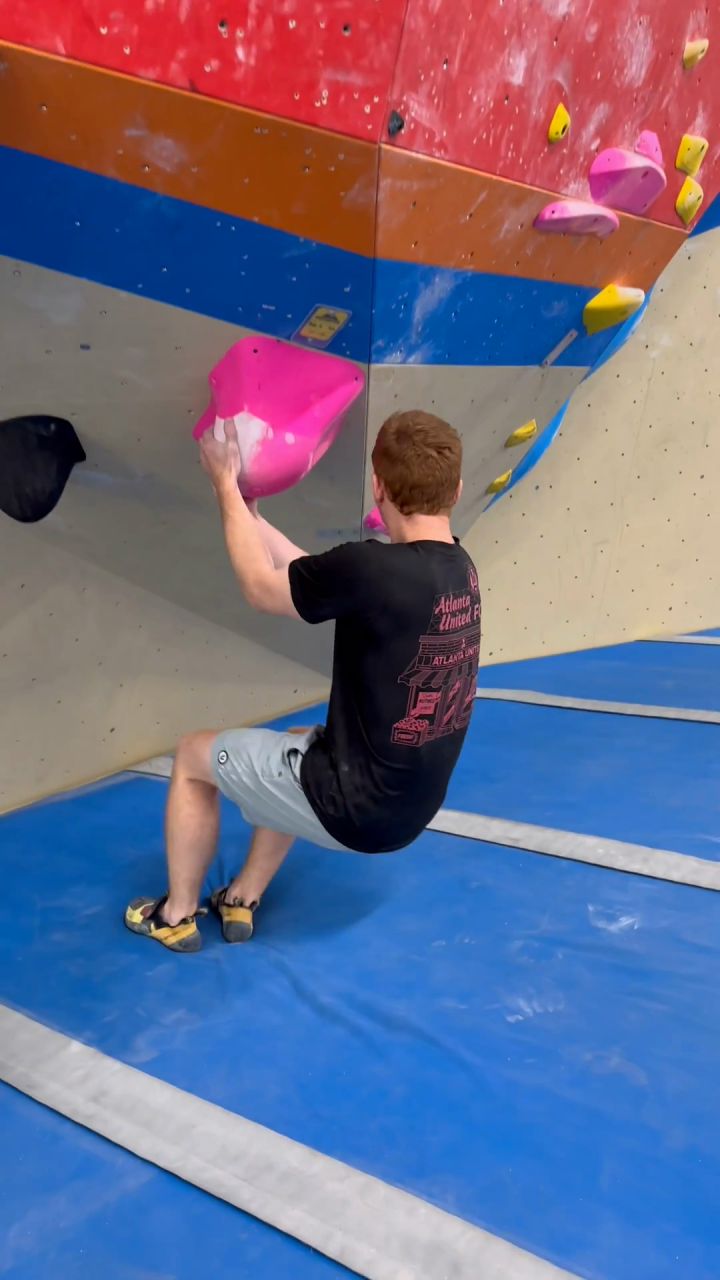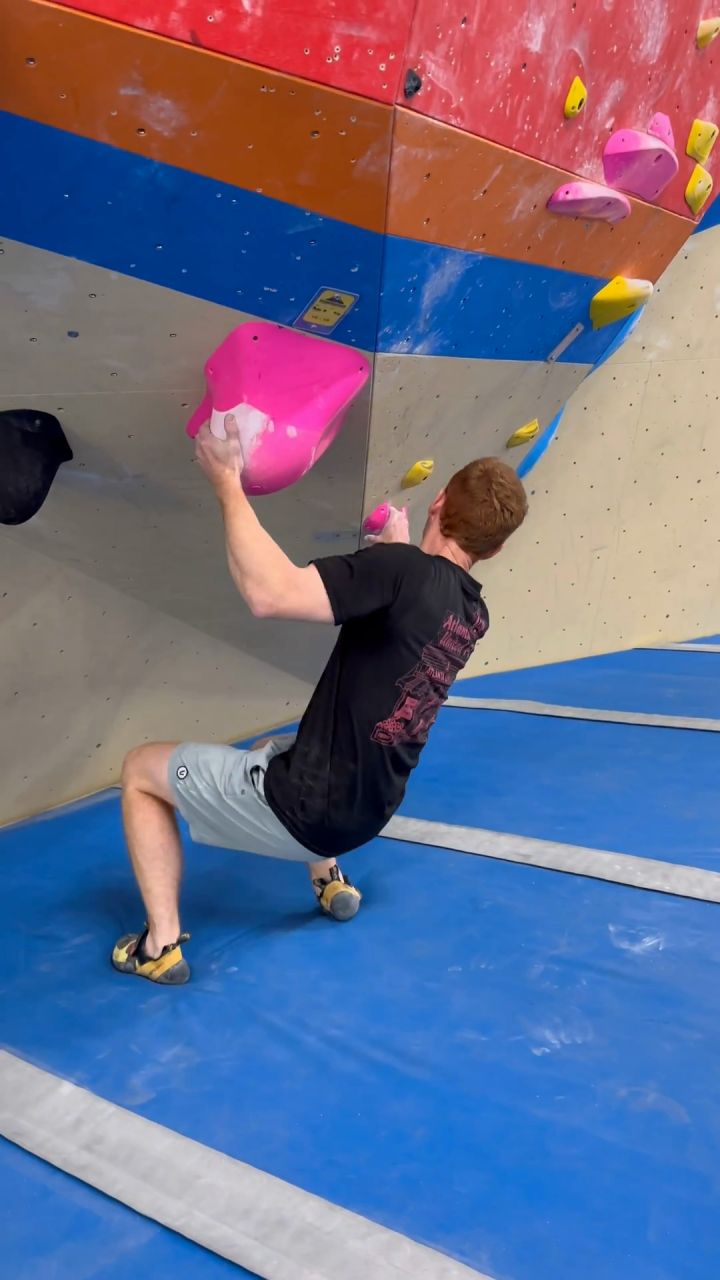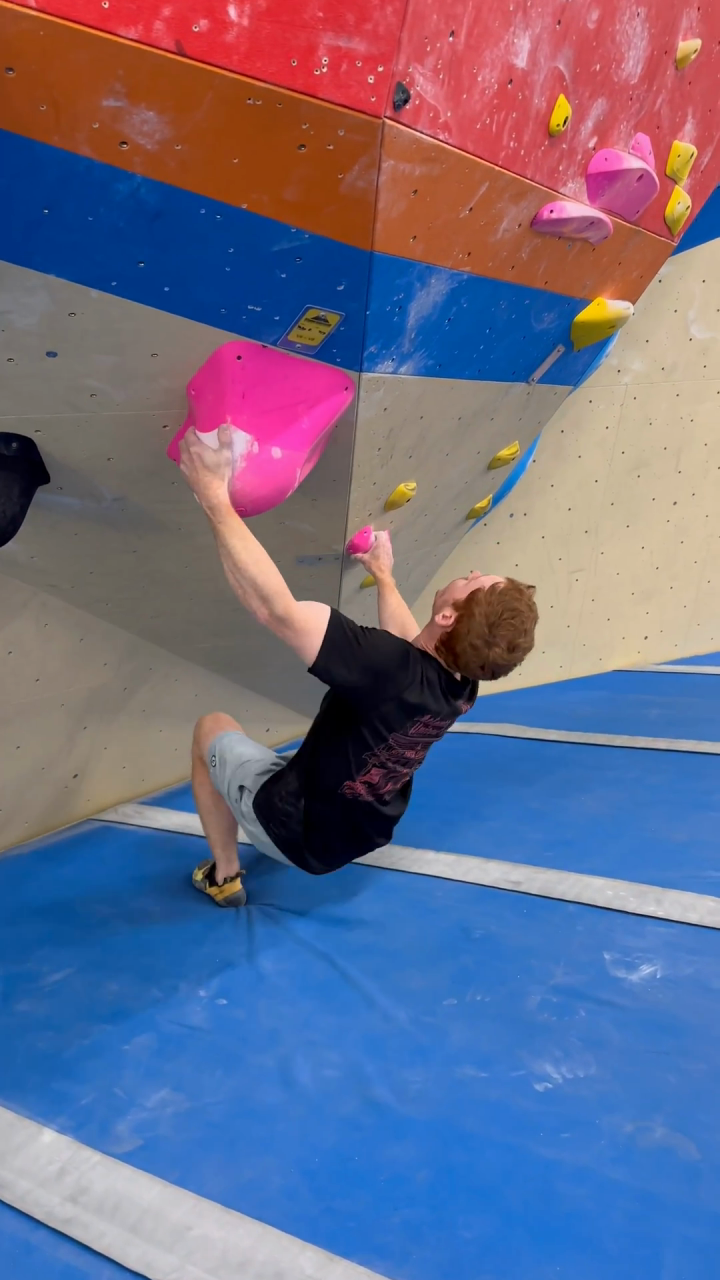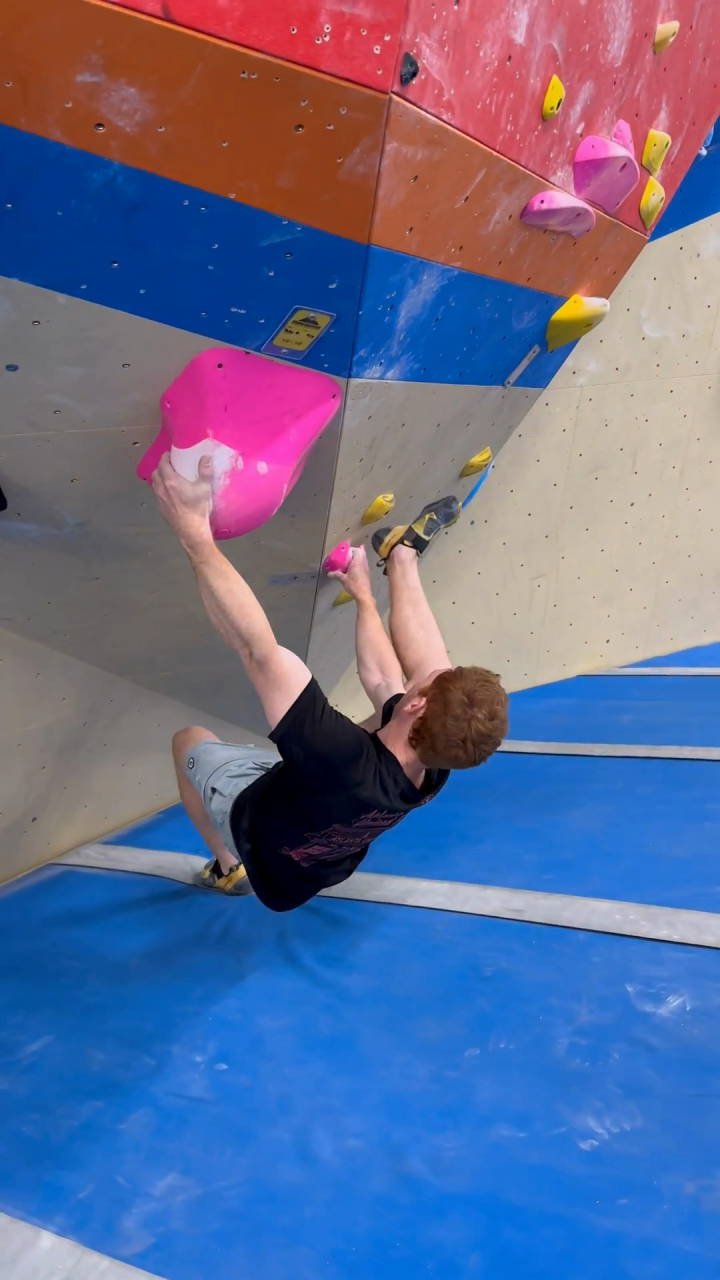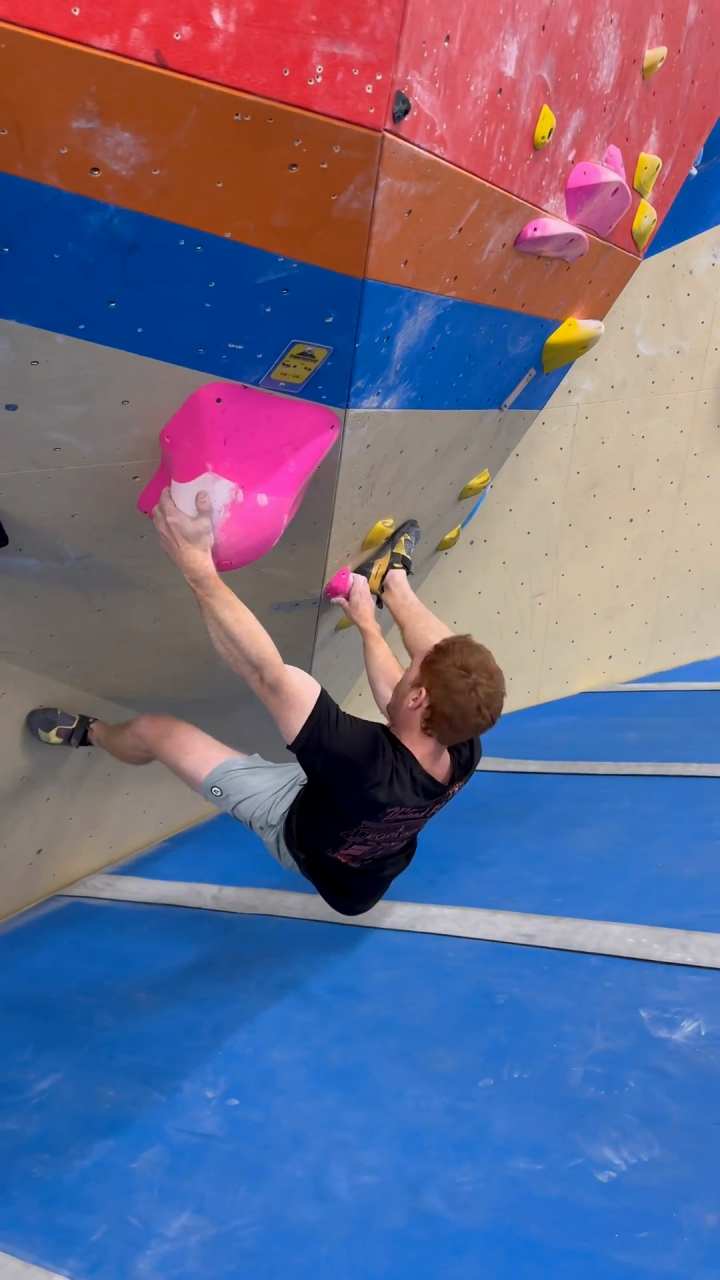
dt=1s
person 1, frame 1
left shoulder: (373, 569)
right shoulder: (461, 571)
left elbow: (262, 588)
left wrist: (226, 484)
right wrist: (251, 518)
left hip: (356, 808)
right hip: (412, 802)
left knee: (195, 755)
right knee: (296, 746)
left ankle: (177, 915)
right ankle: (242, 900)
person 1, frame 2
left shoulder: (400, 569)
right shoulder: (472, 614)
left elbow: (268, 592)
left wrist: (228, 483)
left hip: (306, 808)
right hip: (364, 810)
left knee: (141, 769)
right knee: (279, 752)
left ankle: (162, 946)
right ankle: (330, 880)
person 1, frame 3
left shoulder: (385, 666)
right shoulder: (462, 686)
left elbow: (276, 608)
left wrist: (215, 499)
right wrist: (383, 576)
left hip: (296, 829)
right hip: (363, 830)
left knee: (213, 728)
left ankle: (225, 876)
person 1, frame 4
left shoulder: (341, 758)
right shoulder: (433, 771)
left elbow: (260, 652)
right elbow: (380, 677)
left wrist: (195, 534)
right wrist: (363, 597)
left hip: (258, 826)
left knee: (189, 740)
left ankle: (227, 869)
right ankle: (403, 555)
person 1, frame 5
left shoulder: (360, 759)
right shoulder: (463, 756)
left elbow: (269, 674)
right elbow: (401, 705)
left wrist: (197, 566)
right wrist: (367, 625)
left hip: (298, 834)
left knee: (151, 729)
right knee: (461, 662)
left ankle: (92, 733)
right ankle: (391, 581)
